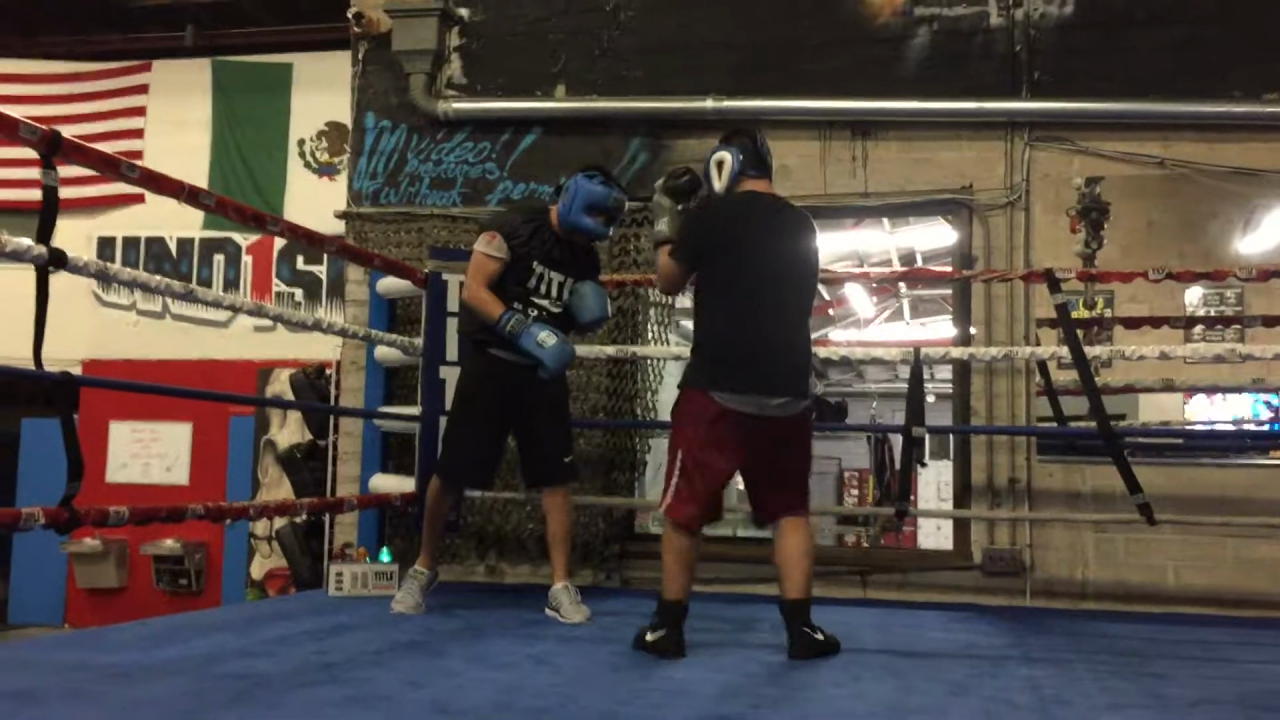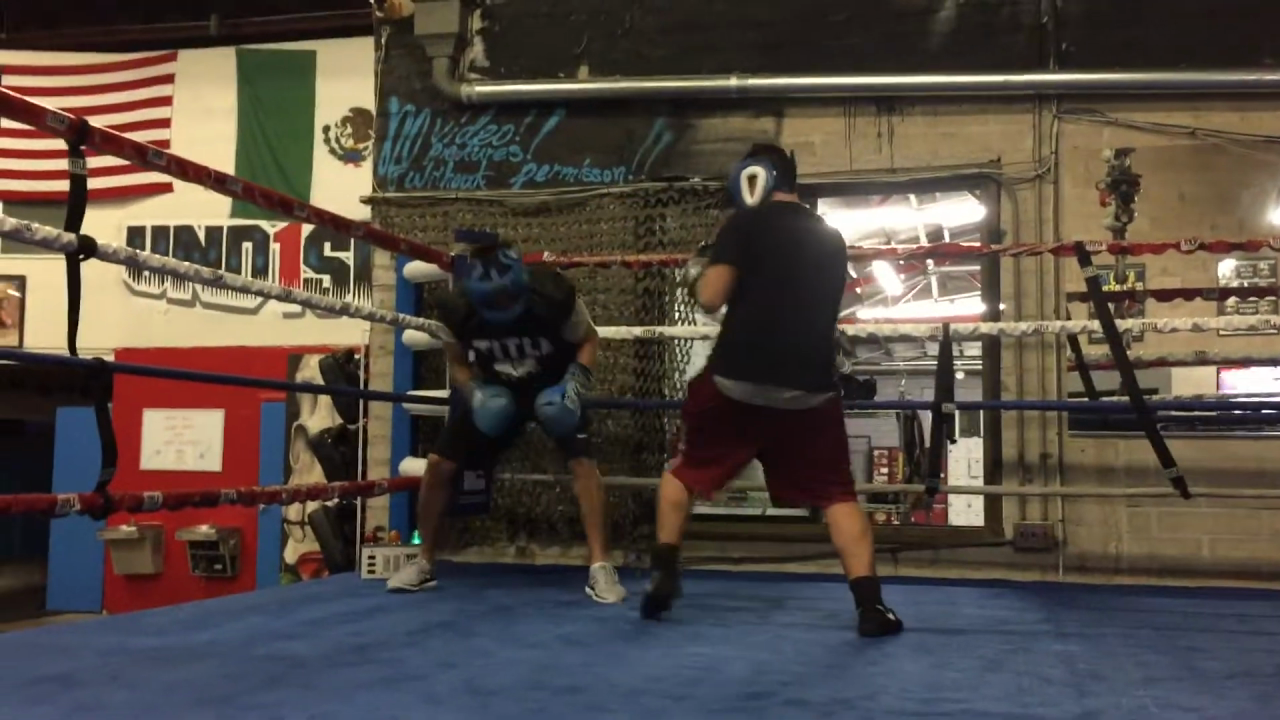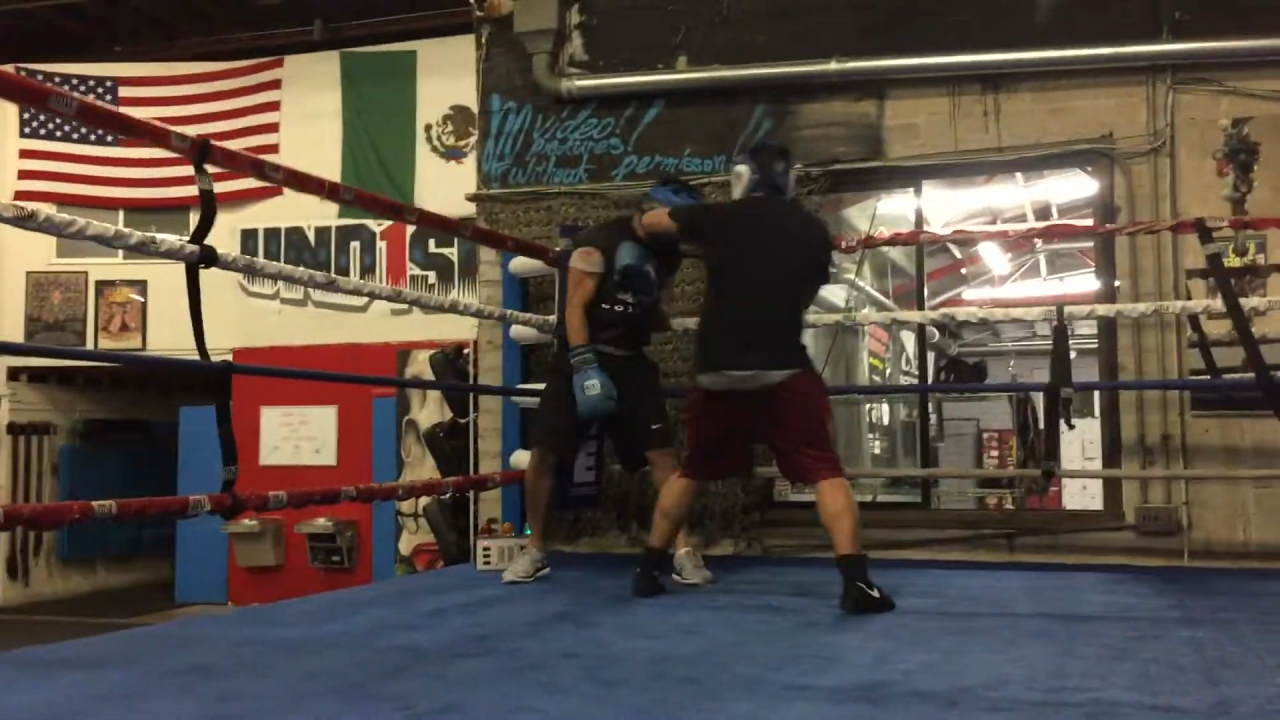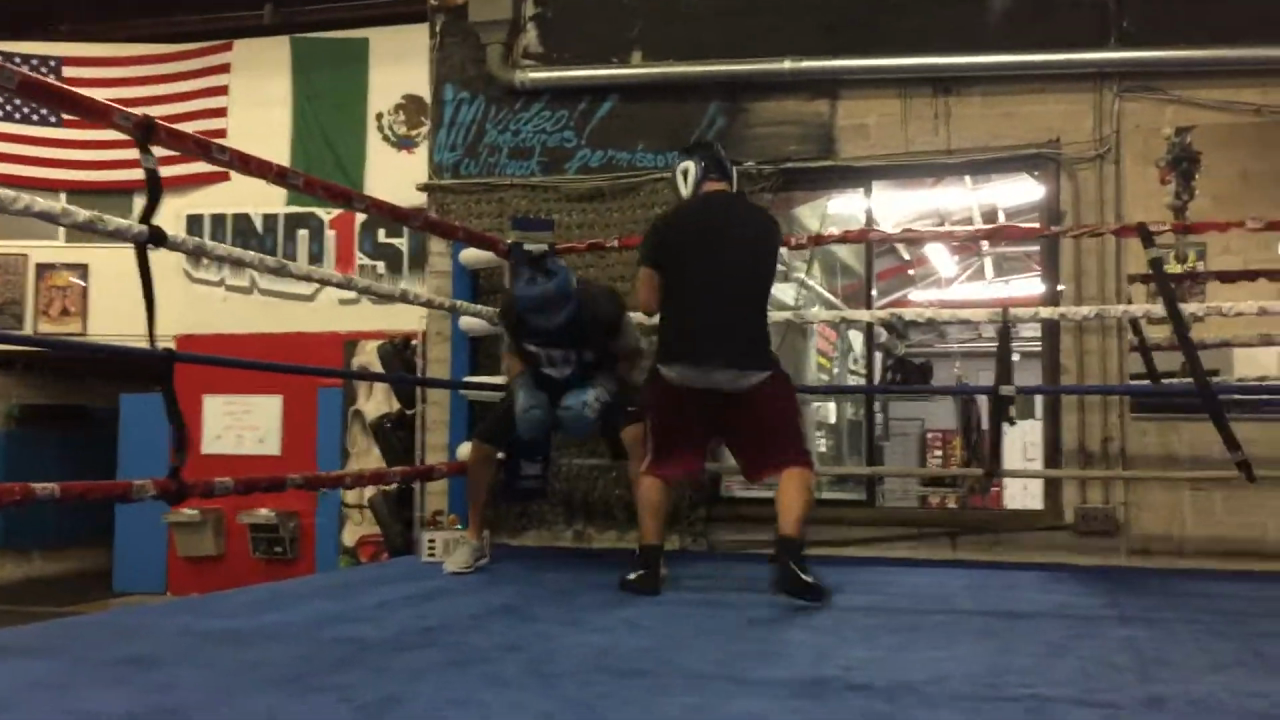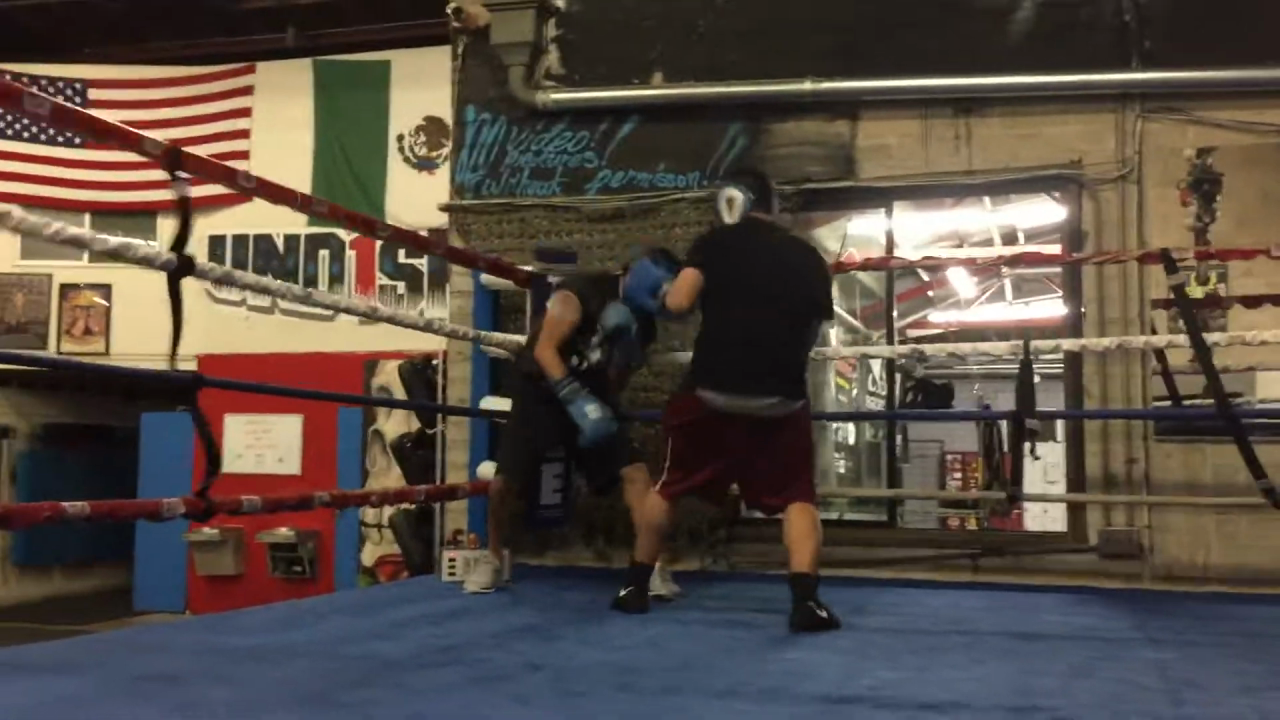
dt=1s
person 1, frame 1
left shoulder: (710, 214)
right shoulder: (801, 225)
left elbow: (668, 281)
left wrist: (666, 222)
left hip: (717, 389)
right hip: (787, 391)
left knee: (684, 508)
right knee: (791, 509)
left ankle: (668, 626)
right ankle: (799, 625)
person 1, frame 2
left shoulder: (745, 224)
right shoulder: (831, 238)
left elbow: (711, 298)
left wrist: (699, 272)
left hip: (736, 380)
right hip: (810, 388)
left knee: (684, 472)
right knee: (836, 494)
left ankle: (664, 576)
right ankle: (870, 604)
person 1, frame 3
left shoulder: (722, 218)
right shoulder: (812, 229)
left elbow: (649, 224)
right elbow: (806, 296)
left hip: (717, 370)
right hip: (782, 370)
left knee: (689, 470)
right knee: (825, 472)
left ankle: (649, 568)
right ankle: (856, 580)
person 1, frame 4
left shoulder: (669, 225)
right shoulder: (765, 224)
left elbow: (647, 303)
left hip: (680, 368)
right hip: (749, 369)
left knee: (658, 465)
right knee: (792, 461)
left ankle: (647, 566)
right ankle: (789, 559)
person 1, frame 5
left shoulder: (716, 242)
right shoulder: (810, 259)
left elbow: (676, 303)
right elbow: (811, 334)
left wrist: (662, 286)
left hip: (714, 390)
right hip: (782, 398)
left knee: (667, 487)
right knee: (797, 497)
left ankle: (634, 585)
right ankle: (806, 598)
person 2, frame 1
left shoulder: (586, 258)
right shoulder: (513, 228)
left elbow: (582, 322)
right elbow: (473, 291)
left wrist: (590, 314)
right wrist: (525, 331)
left hip: (544, 373)
right hip: (491, 363)
left knee: (557, 480)
right knee: (451, 473)
left ankle: (561, 587)
right ankle: (423, 569)
person 2, frame 2
left shoulder: (553, 295)
right shoulder: (457, 307)
left elbow: (588, 341)
right elbow: (458, 363)
left wrist: (572, 387)
right wrist: (476, 394)
left hip: (553, 384)
right hip: (494, 390)
left knee: (582, 462)
right knee: (439, 464)
left ankle: (600, 565)
right ankle: (425, 563)
person 2, frame 3
left shoulder: (663, 253)
right shoulder: (601, 241)
right elbow: (575, 306)
left wrist: (645, 285)
right wrist: (583, 366)
left hip: (630, 361)
right hip: (582, 359)
left knee: (662, 453)
right knee: (545, 453)
left ankle: (685, 553)
right ankle: (535, 551)
person 2, frame 4
left shoulder: (603, 307)
right shoulder: (514, 310)
left elbow: (630, 358)
right elbow: (514, 354)
left wrist: (599, 393)
right wrist: (522, 390)
left hip: (602, 381)
right hip: (542, 383)
left knee: (636, 437)
right knee: (482, 447)
right ankle: (474, 540)
person 2, frame 5
left shoulder: (640, 323)
right shoulder: (581, 293)
left elbow: (615, 387)
right elbow: (544, 349)
left wrist: (624, 347)
right wrist: (576, 399)
left hip: (591, 399)
right hip: (541, 391)
left knee: (633, 470)
right knee: (508, 477)
left ankle: (652, 566)
right ankle: (492, 559)
